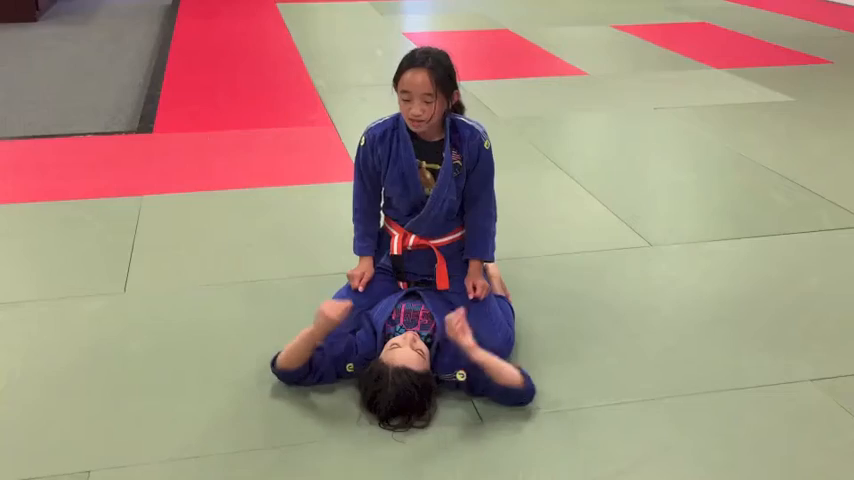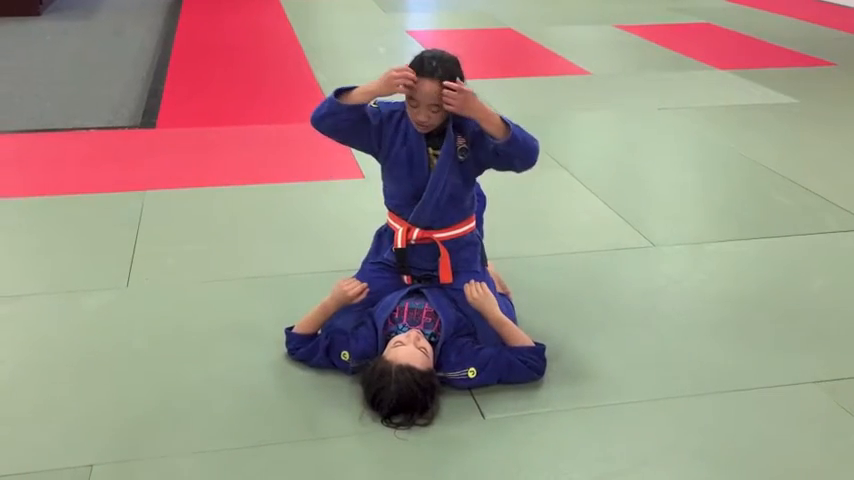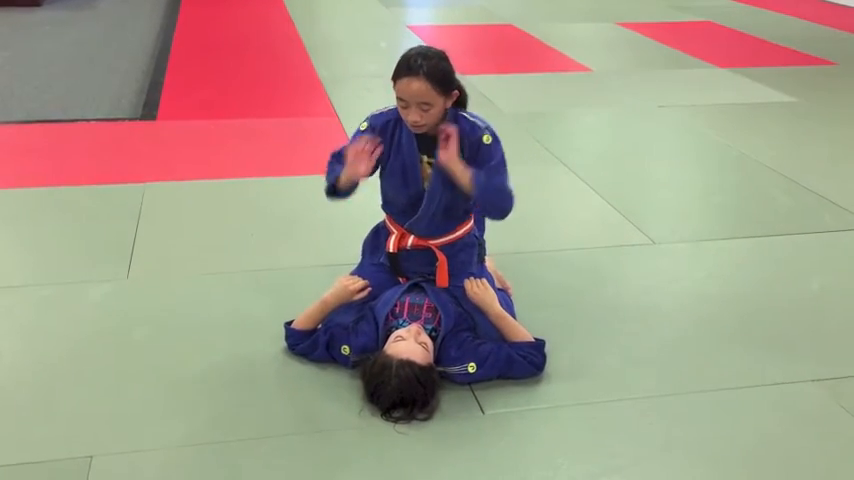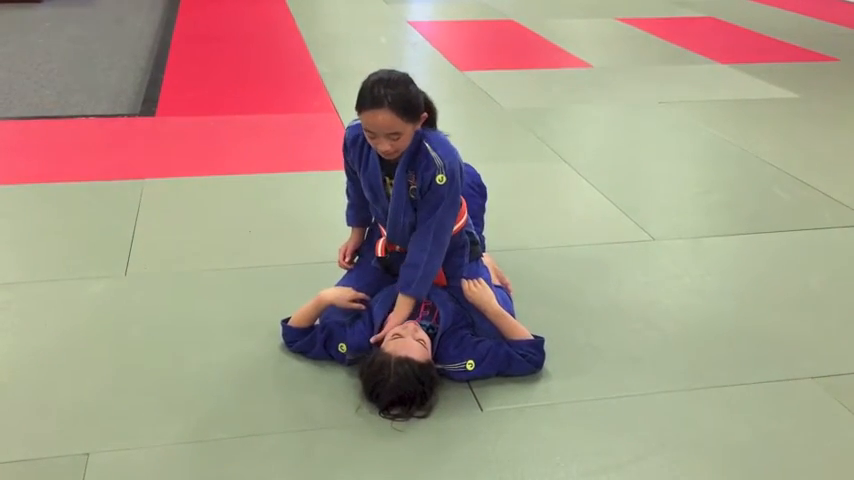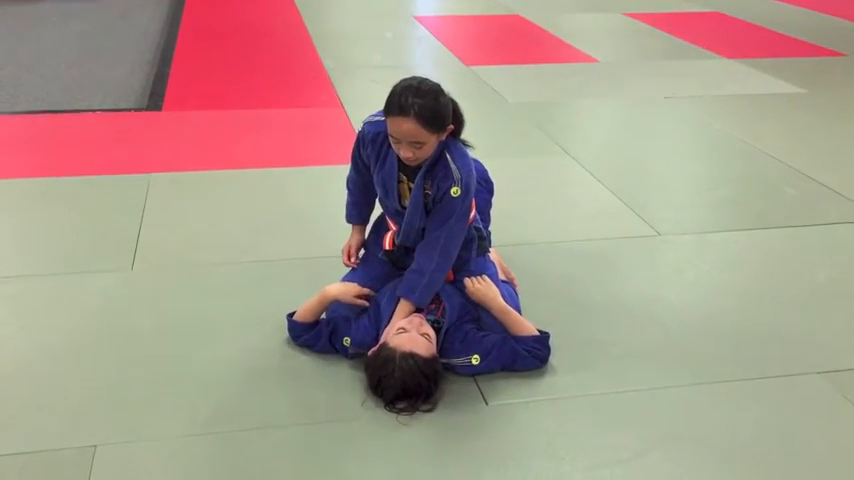
dt=1s
person 1, frame 1
left shoulder: (362, 353)
right shoulder: (450, 364)
left elbow: (285, 369)
right elbow: (521, 390)
left wrist: (317, 330)
right wrist: (473, 350)
right ankle: (490, 274)
person 1, frame 2
left shoulder: (360, 351)
right shoulder: (456, 365)
left elbow: (298, 342)
right elbow: (533, 362)
left wrist: (332, 302)
right wrist: (492, 312)
person 1, frame 3
left shoulder: (361, 345)
right shoulder: (457, 360)
left elbow: (298, 337)
right elbow: (532, 357)
left wrist: (331, 299)
right wrist: (493, 307)
person 1, frame 4
left shoulder: (359, 342)
right shoulder: (455, 357)
left elbow: (295, 335)
right elbow: (531, 355)
left wrist: (324, 298)
right wrist: (490, 306)
person 1, frame 5
left shoulder: (363, 337)
right shoulder: (459, 352)
left elbow: (301, 329)
right elbow: (536, 350)
left wrist: (328, 293)
right wrist: (495, 302)
person 2, frame 1
left shoulder: (473, 140)
right shoulder: (376, 139)
left elbow: (481, 207)
right elbow: (365, 202)
left wrist: (475, 266)
right wrist: (365, 258)
left hip: (453, 252)
right hip: (395, 251)
person 2, frame 2
left shoulder: (471, 130)
right shoulder: (388, 122)
left elbow: (526, 155)
right elbow: (324, 119)
left wrist: (480, 112)
right wrist: (374, 89)
left hip: (457, 251)
right hip: (397, 247)
person 2, frame 3
left shoulder: (474, 135)
right shoulder: (382, 127)
left elbow: (500, 206)
right elbow: (337, 168)
left wrist: (455, 167)
right wrist: (350, 175)
left hip: (454, 253)
right hip: (395, 247)
left ankle: (481, 273)
person 2, frame 4
left shoulder: (442, 163)
right shoulder: (355, 139)
left elbow: (430, 241)
left wrist: (401, 311)
right wrist: (357, 234)
left hip: (445, 247)
right hip: (388, 241)
left ankle: (480, 263)
person 2, frame 5
left shoulder: (457, 174)
right shoulder: (373, 133)
left elbow: (436, 252)
right elbow: (361, 181)
left wrist: (400, 319)
right wrist: (358, 230)
left hip: (452, 245)
right hip: (395, 236)
right knee: (342, 312)
left ankle: (486, 256)
